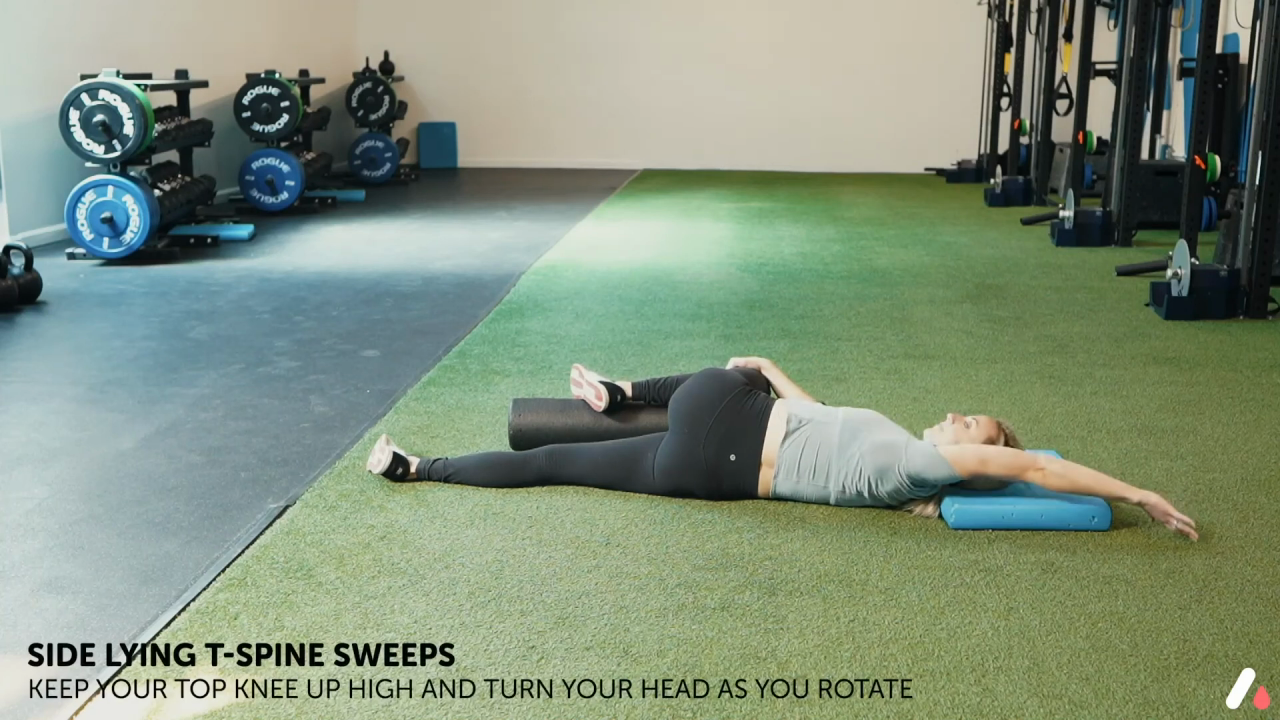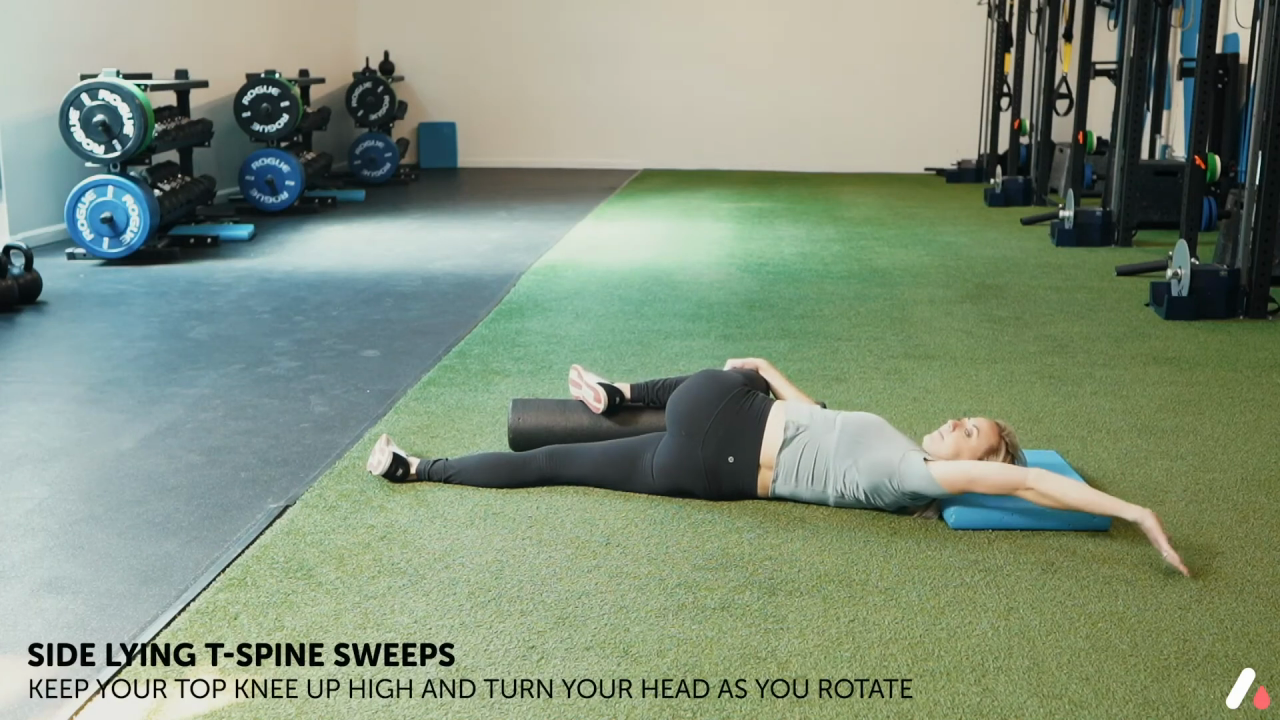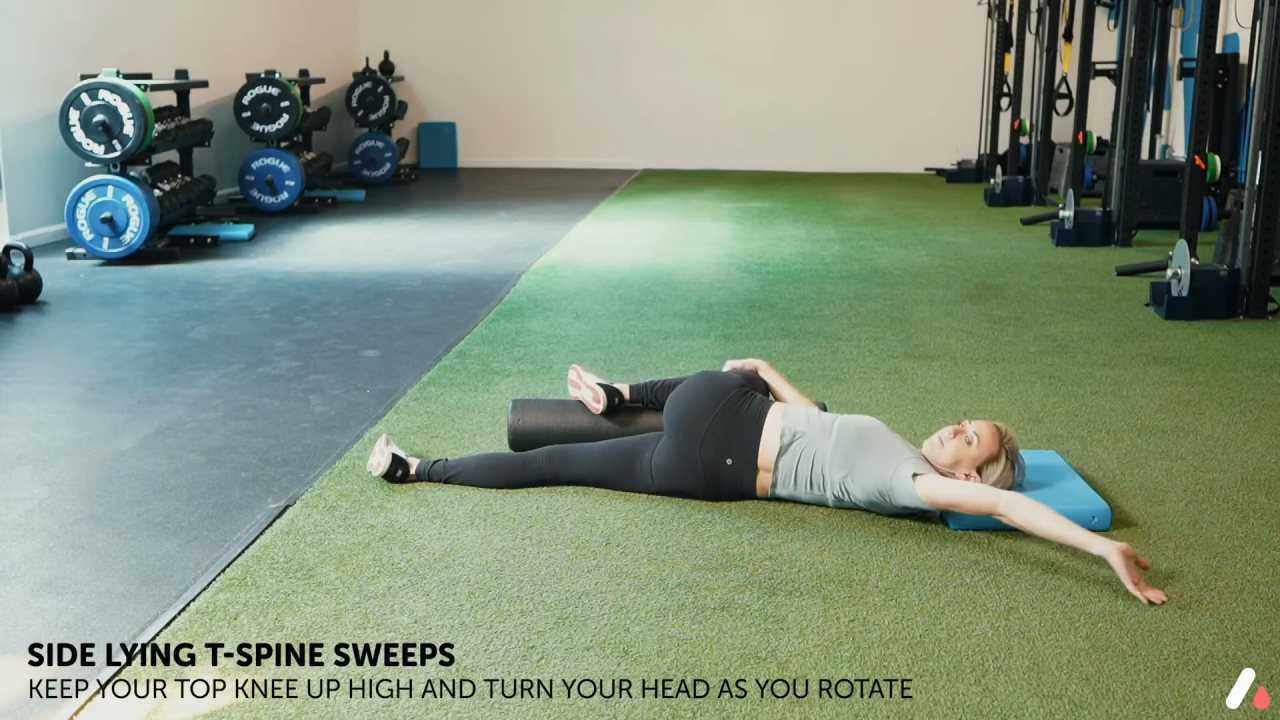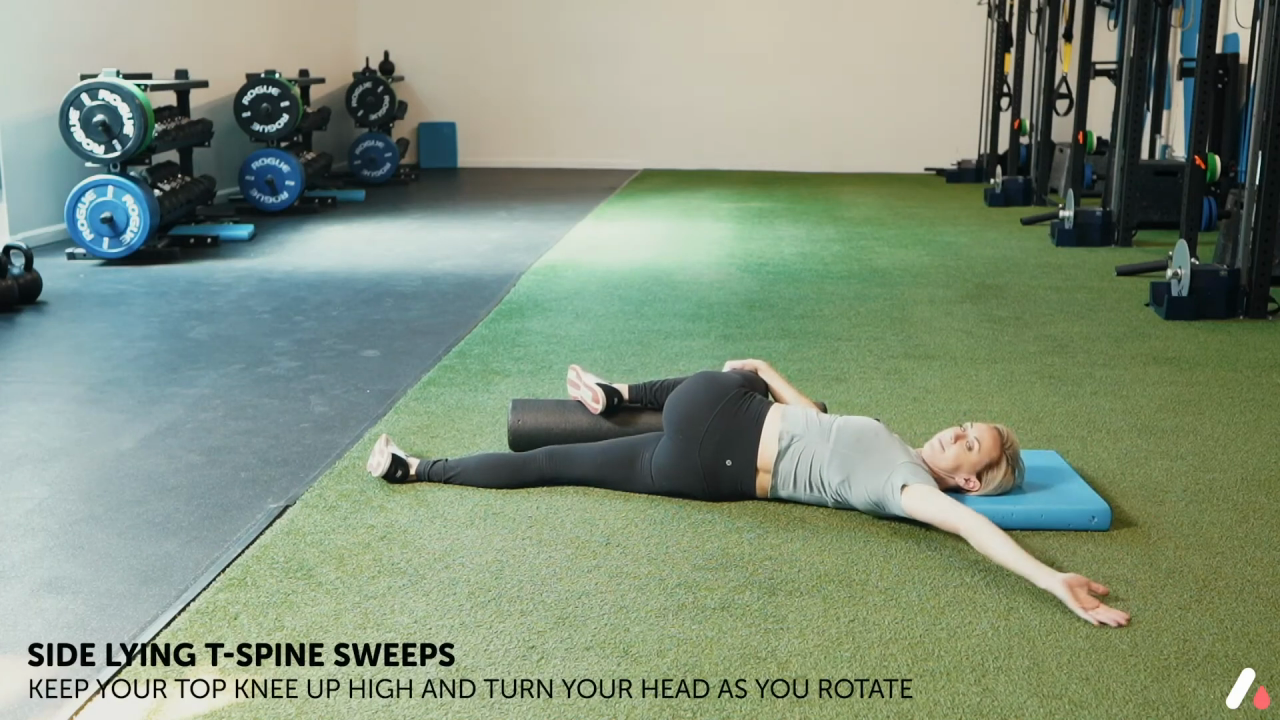
dt=0.3s
person 1, frame 1
right shoulder: (911, 464)
right elbow: (1033, 466)
right wrist: (1138, 494)
left hip: (741, 405)
right hip: (711, 460)
right knee: (584, 447)
left ankle: (615, 392)
right ankle: (417, 464)
person 1, frame 2
left shoulder: (902, 455)
right shoulder: (908, 471)
right elbow: (1027, 485)
right wrist: (1135, 512)
left hip: (721, 438)
right hip: (712, 461)
right knee: (561, 464)
left ankle: (617, 395)
right ankle: (418, 466)
person 1, frame 3
right shoulder: (909, 479)
right elbow: (1000, 507)
right wrist: (1104, 549)
left hip: (742, 412)
right hip: (713, 458)
right knee: (567, 458)
left ankle: (615, 393)
right ankle: (418, 467)
person 1, frame 4
right shoulder: (904, 475)
right elbow: (964, 525)
right wrist: (1055, 581)
left hip: (732, 424)
right hip: (708, 461)
right knee: (595, 446)
left ankle: (615, 395)
right ankle: (417, 468)
